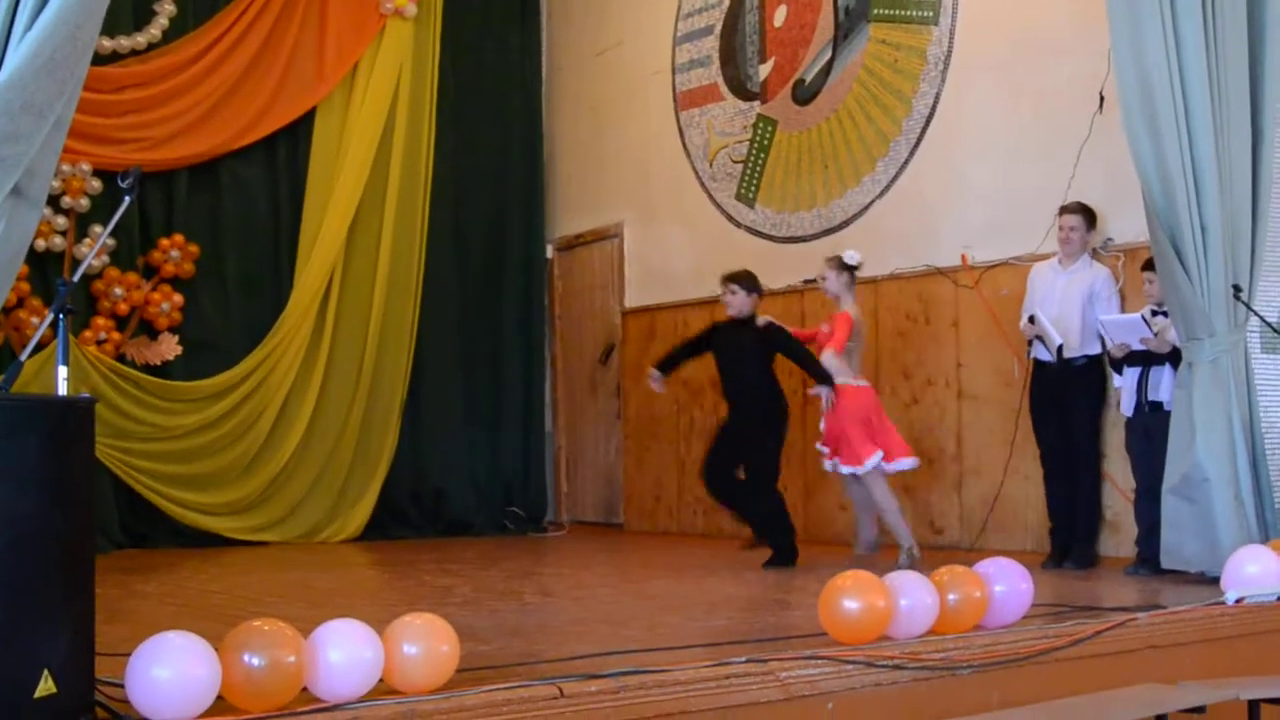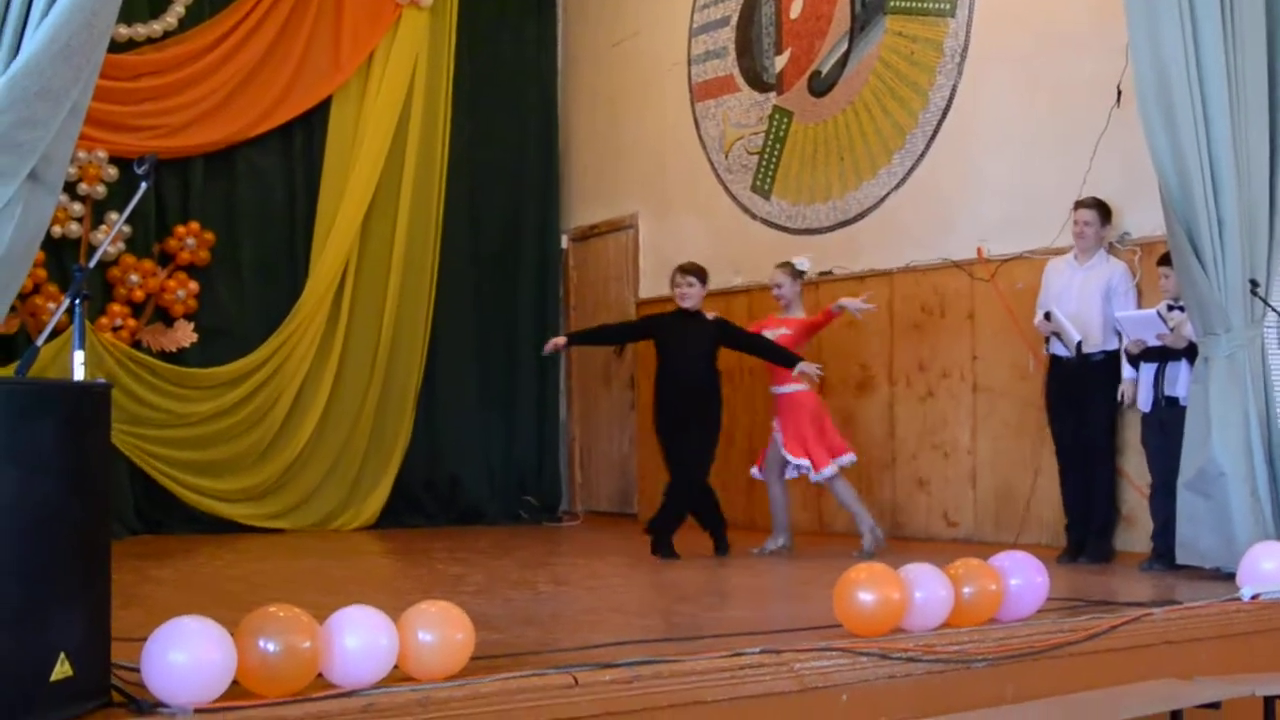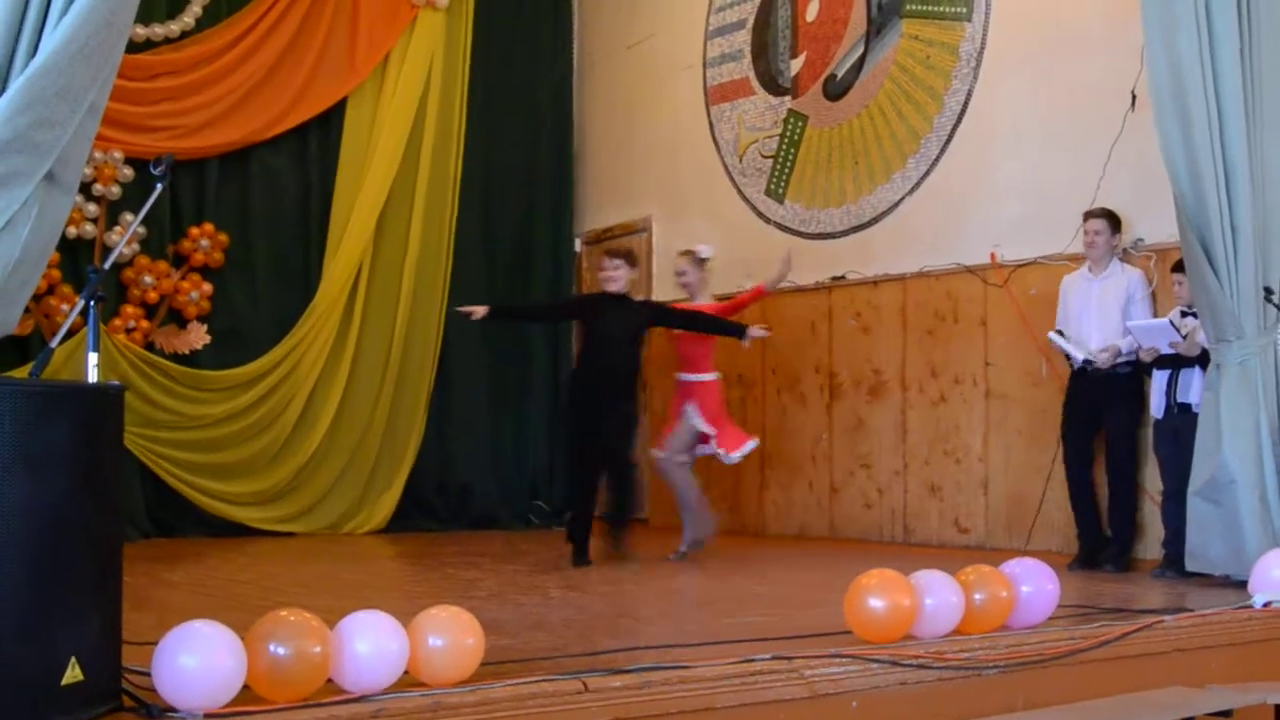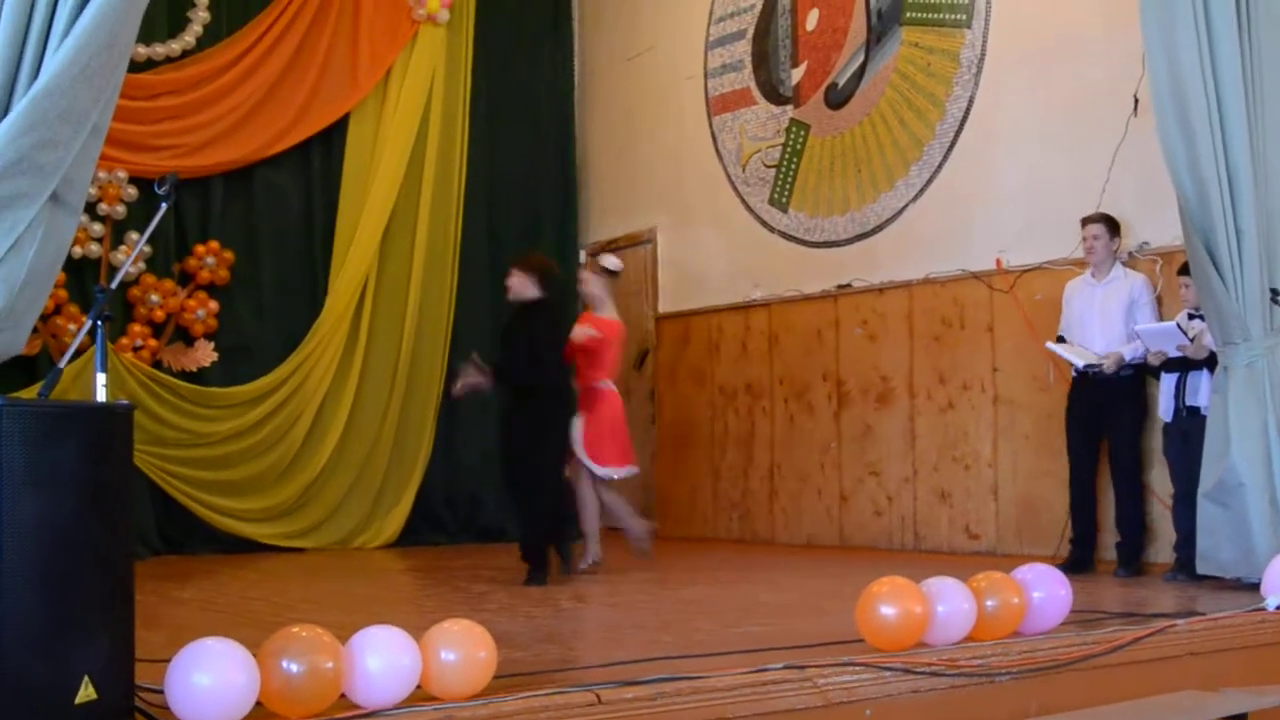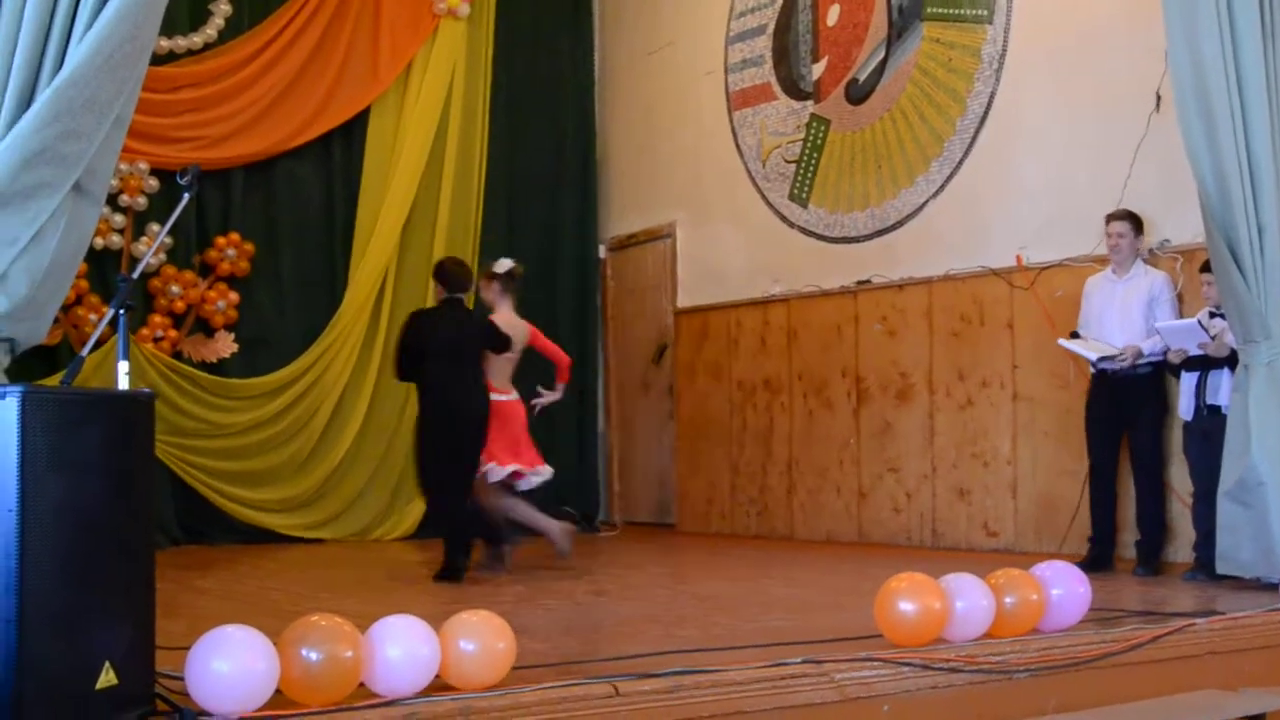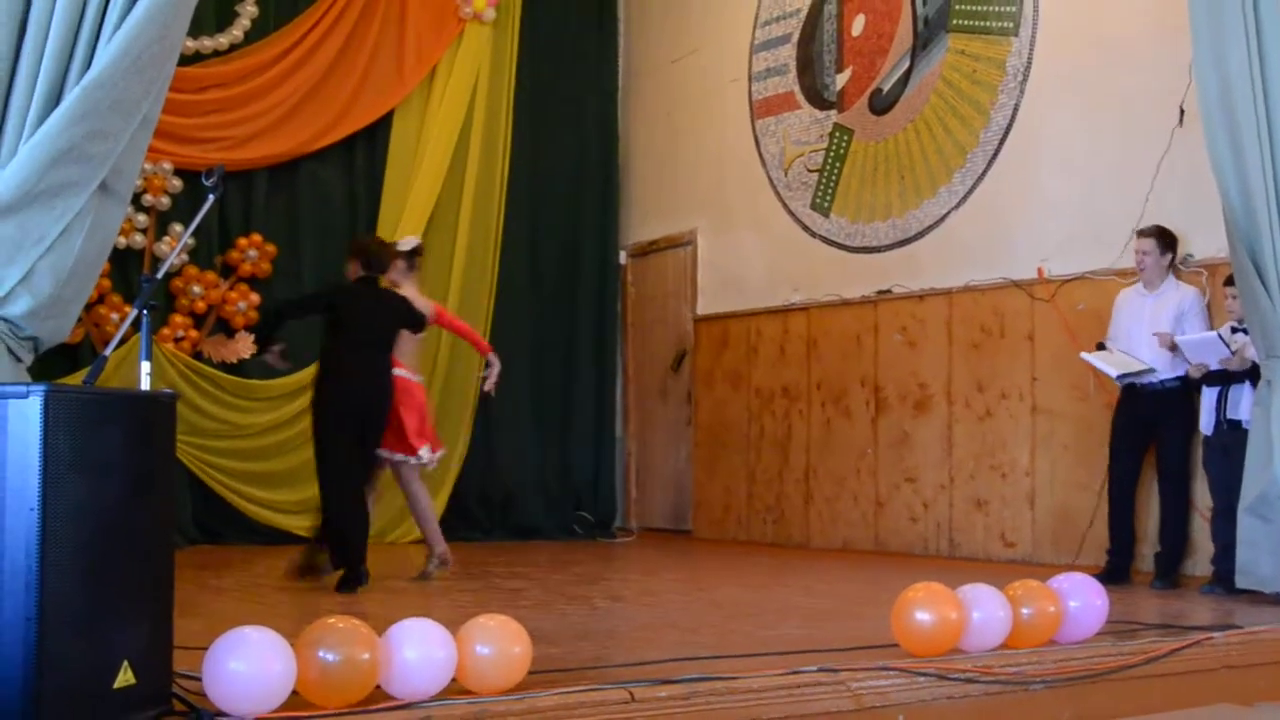
dt=0.4s
person 1, frame 1
left shoulder: (1099, 276)
right shoulder: (1038, 271)
right elbow: (1027, 312)
right wrist: (1025, 327)
left hip: (1082, 371)
right hip: (1044, 372)
left knee: (1082, 457)
right knee: (1052, 458)
left ankle: (1083, 545)
right ankle: (1060, 543)
person 1, frame 2
left shoulder: (1116, 270)
right shoulder: (1054, 267)
right elbow: (1041, 309)
left wrist: (1128, 373)
right wrist: (1041, 324)
left hip: (1099, 368)
right hip: (1061, 368)
left knee: (1098, 452)
right knee: (1068, 453)
left ankle: (1099, 539)
right ankle: (1077, 537)
person 1, frame 3
left shoulder: (1133, 278)
right shoulder: (1070, 282)
right elbow: (1062, 328)
left wrist: (1119, 349)
left hip: (1121, 379)
right hip: (1082, 379)
left knee: (1120, 464)
right knee: (1076, 461)
left ankle: (1119, 549)
right ankle: (1091, 545)
person 1, frame 4
left shoulder: (1136, 283)
right shoulder: (1072, 288)
left wrist: (1123, 356)
left hip: (1123, 384)
right hip: (1083, 385)
left knee: (1125, 468)
right knee: (1080, 469)
left ankle: (1130, 554)
right ankle: (1081, 552)
person 1, frame 5
left shoulder: (1157, 281)
right shoulder: (1093, 284)
right elbow: (1083, 331)
left wrist: (1141, 349)
left hip: (1143, 381)
right hip: (1104, 382)
left knee: (1146, 466)
right knee: (1100, 466)
left ankle: (1149, 553)
right ankle: (1100, 550)
person 1, frame 6
left shoulder: (1189, 296)
right shoulder: (1124, 297)
right elbow: (1113, 343)
left wrist: (1177, 346)
left hip: (1173, 396)
right hip: (1133, 395)
left knee: (1172, 480)
right knee: (1120, 478)
left ankle: (1167, 566)
right ankle: (1118, 563)
person 2, frame 1
left shoulder: (767, 331)
right shoulder: (720, 331)
left elbow: (800, 355)
right elbow: (691, 347)
left wrist: (824, 383)
right wrist: (661, 368)
left hip: (767, 415)
right hip: (739, 416)
left knee: (760, 481)
right knee: (715, 473)
left ankle: (784, 549)
right ankle: (762, 528)
person 2, frame 2
left shoulder: (716, 326)
right shoulder: (661, 323)
left elbow: (757, 345)
right elbow: (616, 333)
left wrist: (796, 363)
right wrist: (569, 339)
left hip: (704, 412)
right hip: (668, 411)
left knee: (690, 475)
right knee: (690, 477)
left ankle: (661, 535)
right ankle: (716, 529)
person 2, frame 3
left shoulder: (644, 310)
right shoulder: (588, 304)
left elbow: (690, 320)
right elbow: (541, 311)
left wrist: (741, 331)
right wrist: (493, 311)
left hip: (621, 398)
right hip: (586, 395)
left knee: (619, 460)
right knee: (584, 467)
left ankle: (619, 526)
right ankle: (579, 544)
person 2, frame 4
left shoulder: (546, 315)
right shoulder: (524, 315)
left elbow: (532, 366)
left wrist: (491, 377)
right wrist: (486, 375)
left hip: (546, 407)
right hip: (523, 406)
left knee: (540, 478)
right knee: (517, 476)
left ankle: (539, 558)
right ankle: (546, 548)
person 2, frame 5
left shoulder: (420, 320)
right shoulder: (479, 323)
left elbow: (405, 368)
right elbow: (505, 345)
left hip: (437, 412)
right hip: (475, 411)
left knee: (436, 486)
right knee: (456, 484)
left ankle: (494, 535)
right ankle: (455, 562)
person 2, frame 6
left shoulder: (338, 297)
right shoulder: (397, 304)
left elbow: (282, 312)
right elbow: (420, 323)
left wrist: (267, 344)
left hip: (334, 397)
right hip: (376, 398)
left knee: (336, 479)
right knee: (355, 477)
left ankle: (353, 565)
right ankle: (329, 545)
person 3, frame 1
right shoulder: (1141, 318)
right elbow: (1124, 367)
left wrist: (1168, 350)
right wrist: (1115, 355)
left hip: (1169, 412)
right hip: (1137, 413)
right knee: (1145, 485)
right ankle: (1147, 554)
person 3, frame 2
right shoulder: (1158, 311)
right elbow: (1142, 359)
left wrist: (1185, 345)
right wrist: (1130, 351)
left hip: (1185, 407)
right hip: (1153, 407)
right knee: (1160, 481)
right ankle: (1163, 549)
person 3, frame 3
right shoulder: (1172, 318)
right elbow: (1157, 366)
left wrist: (1198, 353)
right wrist: (1145, 359)
left hip: (1198, 414)
right hip: (1166, 414)
right knee: (1172, 487)
right ankle: (1174, 557)
person 3, frame 4
right shoulder: (1179, 321)
left wrist: (1206, 355)
right wrist: (1153, 363)
left hip: (1207, 417)
right hip: (1175, 418)
right knee: (1183, 491)
right ankle: (1186, 560)
person 3, frame 5
right shoulder: (1201, 319)
left wrist: (1228, 354)
right wrist: (1173, 361)
left hip: (1227, 415)
right hip: (1196, 416)
right knee: (1202, 489)
right ankle: (1205, 559)
person 3, frame 6
right shoulder: (1222, 334)
left wrist: (1247, 368)
right wrist: (1195, 375)
left hip: (1248, 430)
right hip: (1215, 430)
right knee: (1221, 504)
right ankle: (1223, 573)
person 4, frame 1
left shoulder: (844, 317)
right shoulder: (852, 315)
left elbow: (837, 340)
right elbow: (816, 337)
left wrist: (829, 357)
left hip: (847, 399)
right hip: (860, 395)
left knee: (867, 478)
right knee: (869, 475)
left ankle: (907, 546)
right ankle: (870, 533)
person 4, frame 2
left shoulder: (803, 324)
right shoulder: (769, 322)
left elbow: (822, 319)
left wrist: (840, 305)
left hip: (796, 401)
right hip: (788, 403)
left knee: (771, 470)
right knee: (825, 472)
left ankle: (780, 536)
right ankle: (869, 527)
person 4, frame 3
left shoulder: (714, 310)
right shoulder: (677, 309)
left elbow: (741, 302)
left wrist: (774, 281)
left hip: (703, 391)
right hip: (684, 391)
left knee: (669, 459)
right knee: (679, 463)
left ankle: (702, 518)
right ankle: (691, 535)
person 4, frame 4
left shoulder: (611, 326)
right shoulder: (585, 318)
left elbow: (604, 374)
right elbow: (572, 353)
left hip: (599, 405)
right hip: (591, 405)
left knee: (582, 477)
right knee: (586, 477)
right ankle: (636, 527)
person 4, frame 5
left shoulder: (489, 325)
right shoulder: (525, 328)
right elbow: (563, 360)
right wrist: (556, 389)
left hip: (495, 409)
right hip: (511, 407)
left knee: (488, 492)
right knee: (490, 488)
left ankle: (553, 527)
person 4, frame 6
right shoulder: (427, 305)
right elbow: (467, 331)
right wrist: (492, 359)
left hip: (392, 386)
right hip: (413, 389)
right knee: (407, 478)
right ankle: (437, 547)
